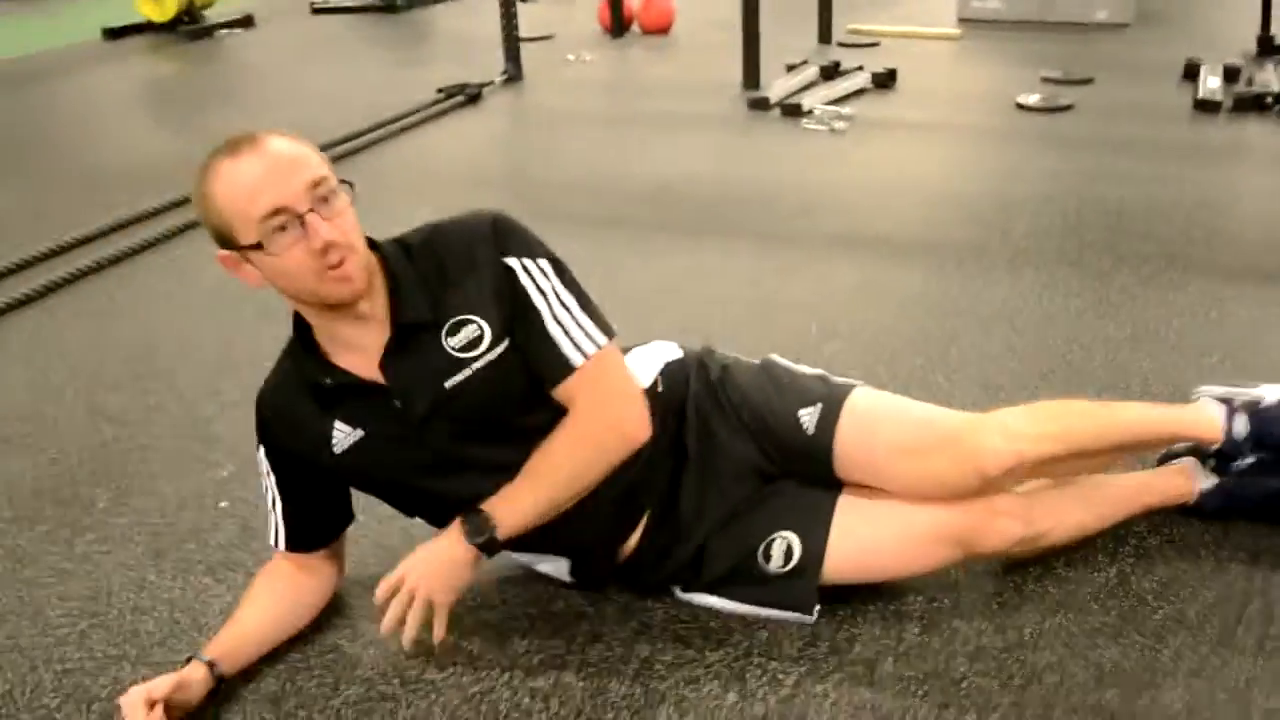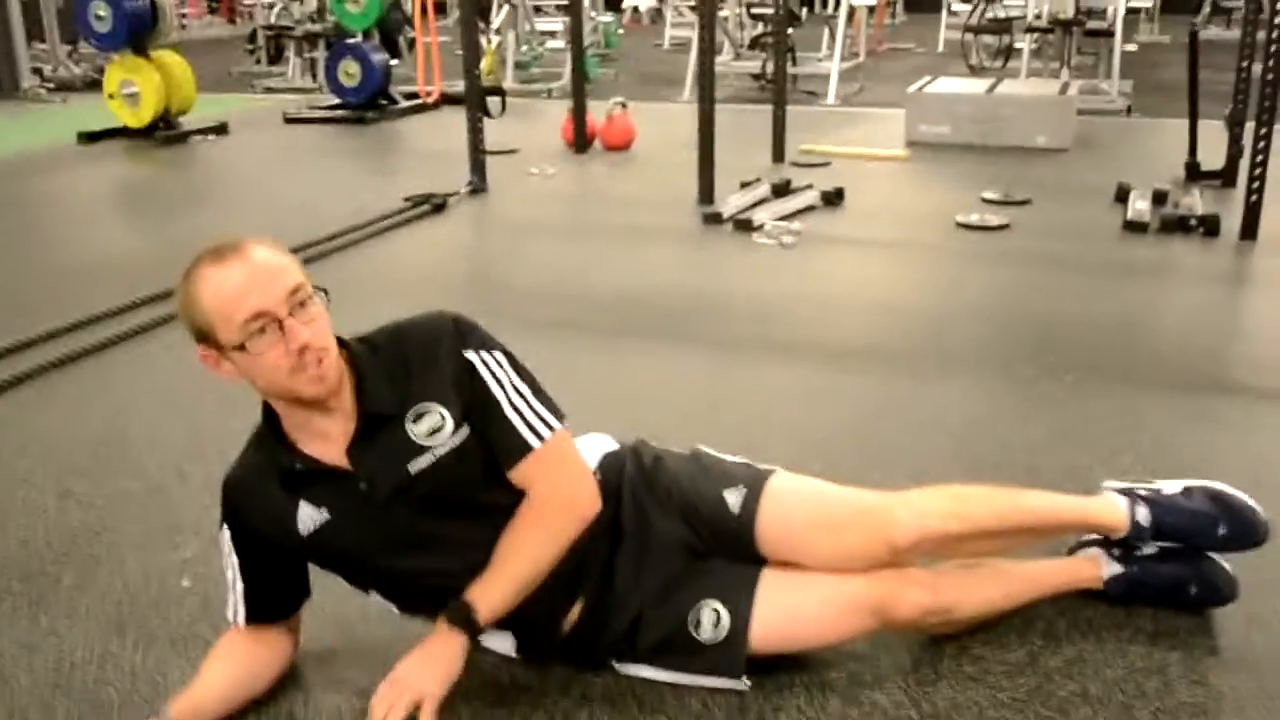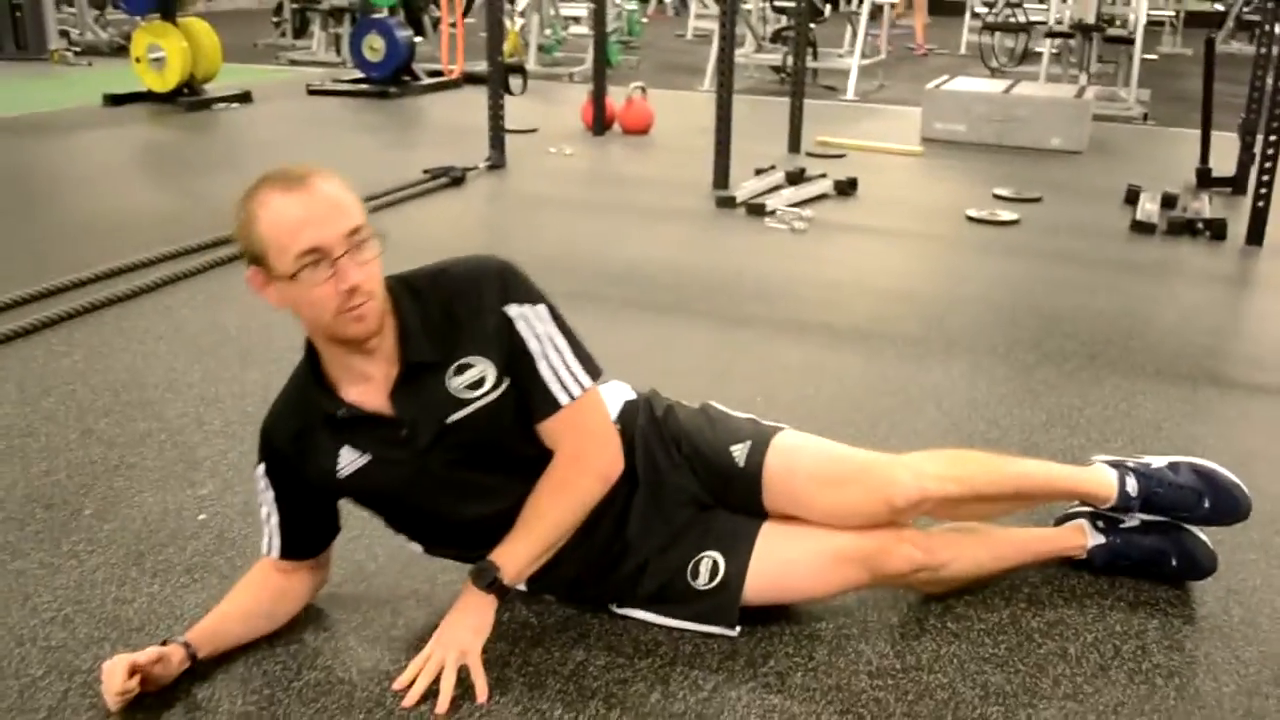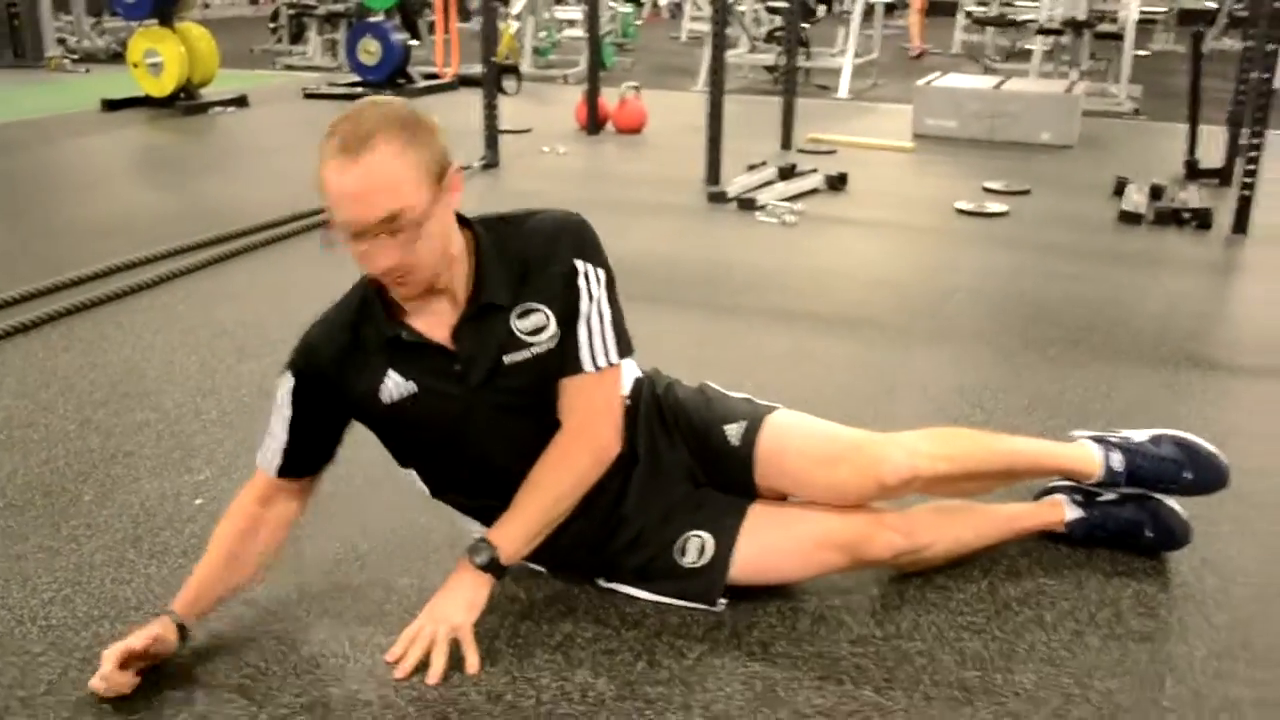
dt=0.5s
person 1, frame 1
left shoulder: (480, 254)
right shoulder: (295, 417)
left elbow: (614, 410)
right elbow: (307, 562)
left wrist: (469, 536)
left hip: (697, 414)
right hip: (667, 549)
left knee: (971, 457)
right knee: (979, 530)
person 1, frame 2
left shoulder: (435, 351)
right shoulder: (261, 505)
left elbow: (569, 489)
left hip: (650, 507)
right hip: (608, 626)
left knee: (891, 533)
right knee: (897, 602)
left ankle: (1130, 510)
right ankle: (1109, 572)
person 1, frame 3
left shoulder: (479, 295)
right shoulder: (299, 437)
left elbow: (592, 450)
right elbow: (290, 570)
left wrist: (481, 593)
left hip: (659, 451)
right hip: (616, 562)
left knee: (889, 491)
right knee: (888, 557)
left ankle: (1110, 481)
right ankle: (1091, 540)
person 1, frame 4
left shoulder: (552, 247)
right shoulder: (336, 357)
left elbow: (591, 432)
right elbow: (280, 492)
left wrist: (479, 570)
right wrist: (175, 623)
left hip: (658, 428)
right hip: (604, 534)
left knee: (876, 469)
right knee: (865, 543)
left ankle: (1092, 460)
right ankle: (1067, 519)
